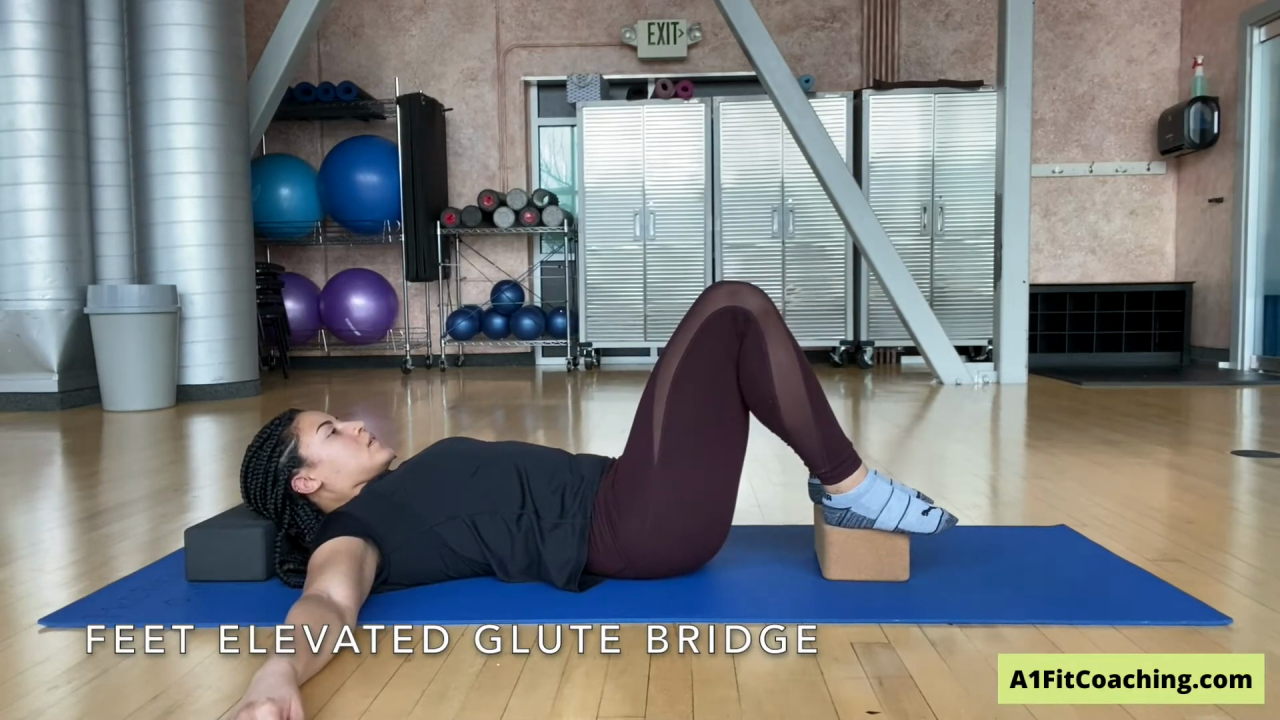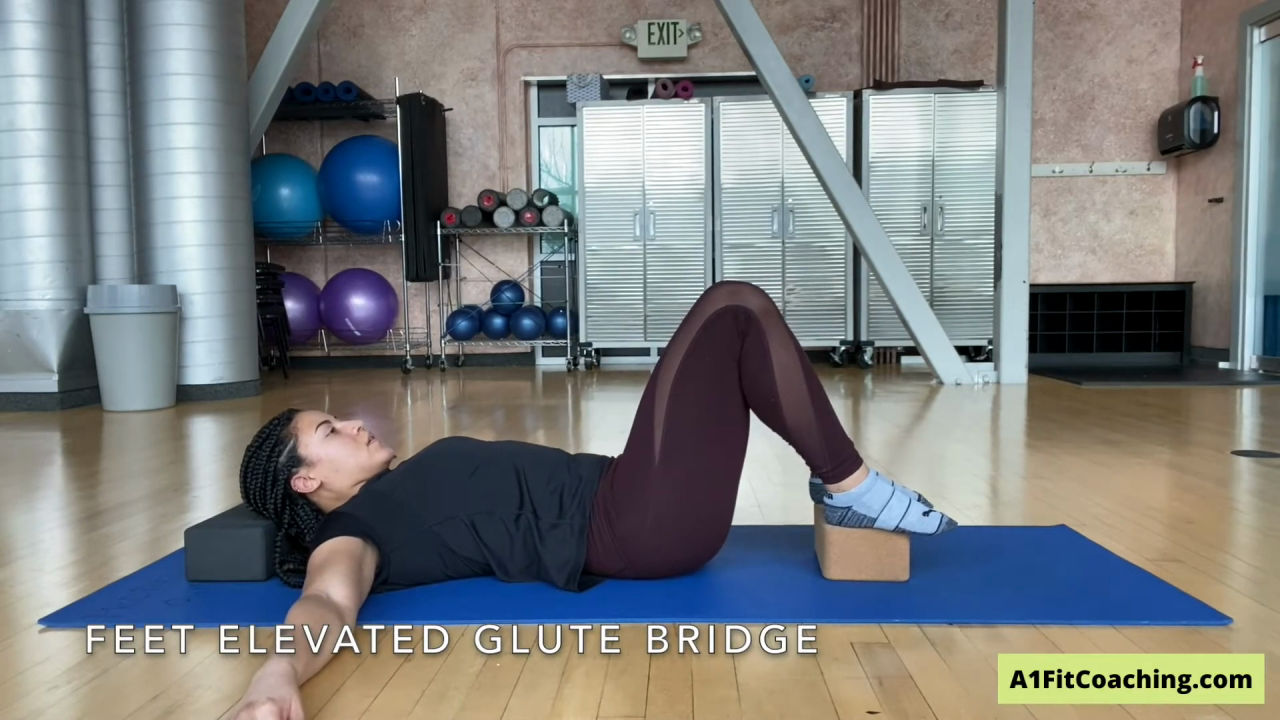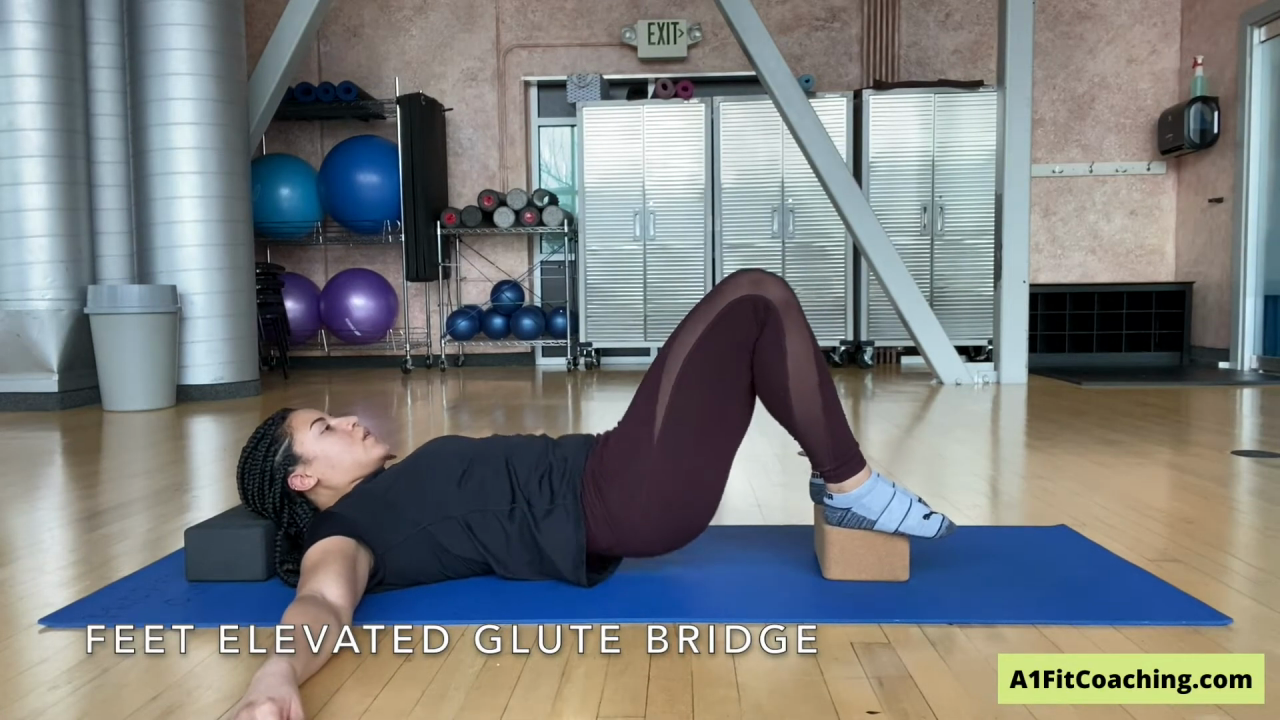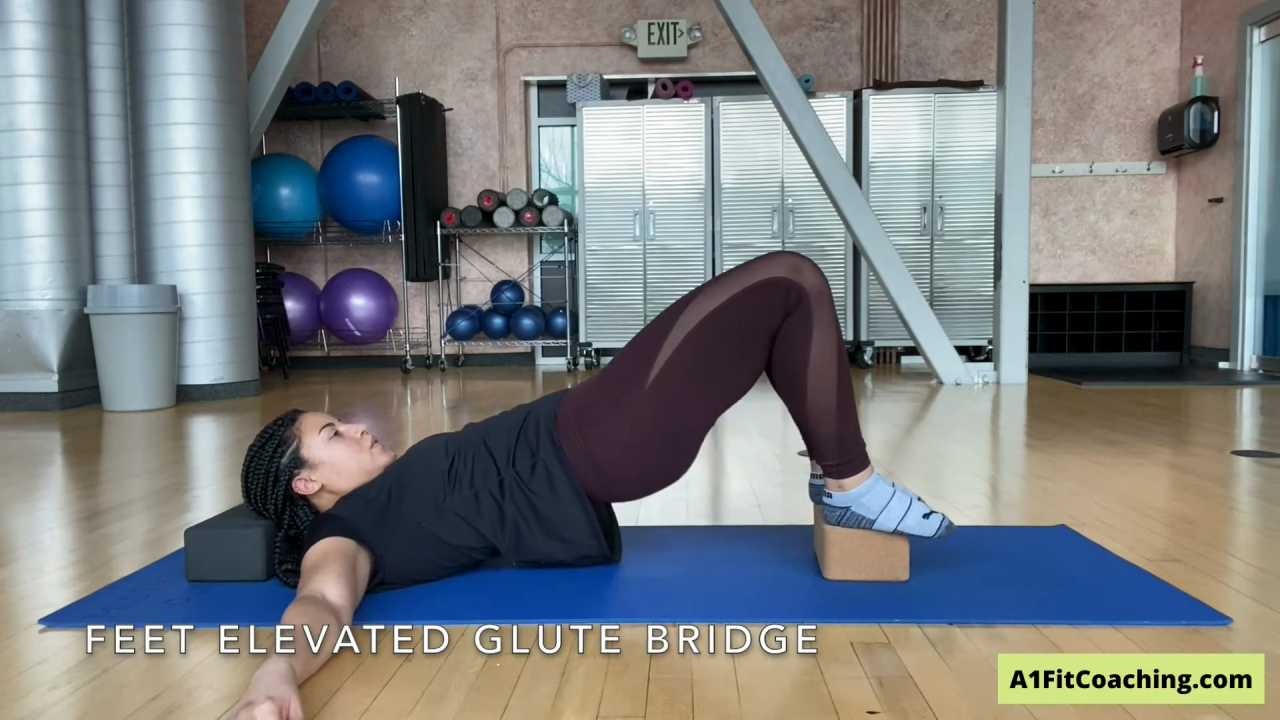
dt=0.4s
person 1, frame 1
left shoulder: (391, 500)
right shoulder: (351, 536)
right elbow: (328, 603)
left hip: (617, 500)
right hip: (646, 524)
left knee: (735, 316)
right knee: (733, 310)
left ankle: (847, 489)
right ankle: (850, 490)
person 1, frame 2
left shoulder: (391, 501)
right shoulder: (350, 536)
right elbow: (328, 603)
left hip: (616, 499)
right hip: (647, 525)
left knee: (736, 315)
right knee: (735, 310)
left ankle: (848, 489)
right ankle: (852, 489)
person 1, frame 3
left shoulder: (383, 502)
right shoulder: (342, 537)
right elbow: (323, 604)
left hip: (609, 487)
right hip: (634, 493)
left knee: (753, 302)
right knee: (758, 297)
left ankle: (845, 486)
right ankle: (852, 490)
person 1, frame 4
left shoulder: (378, 506)
right shoulder: (343, 537)
right elbow: (323, 603)
left hip: (596, 445)
right hip: (611, 437)
left knee: (782, 289)
right knee: (791, 281)
left ankle: (844, 484)
right ankle: (850, 487)
